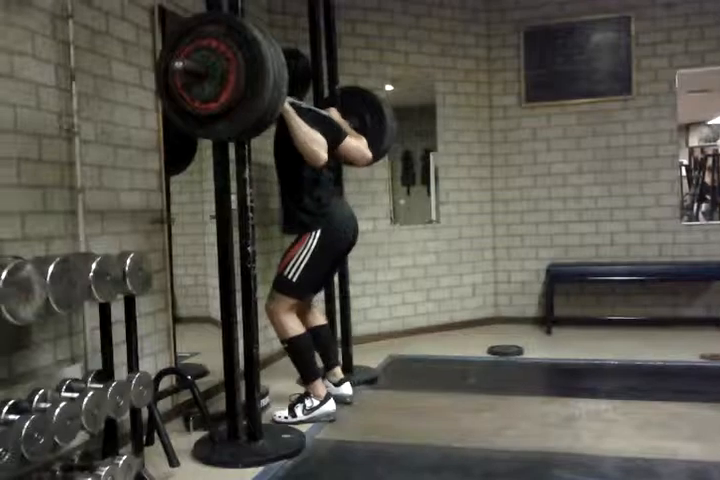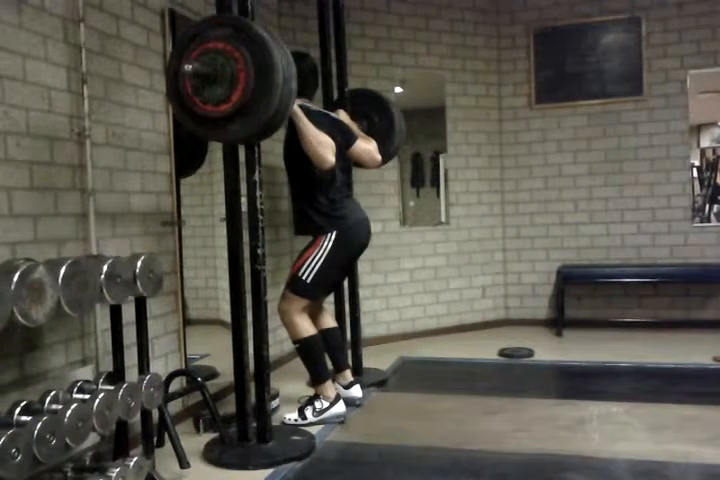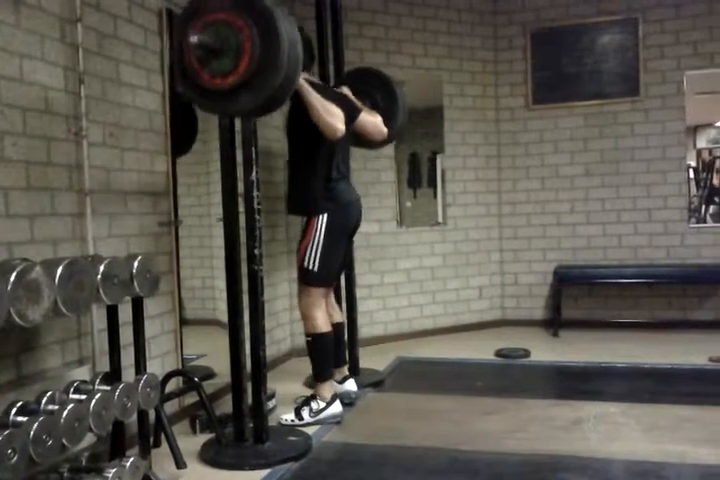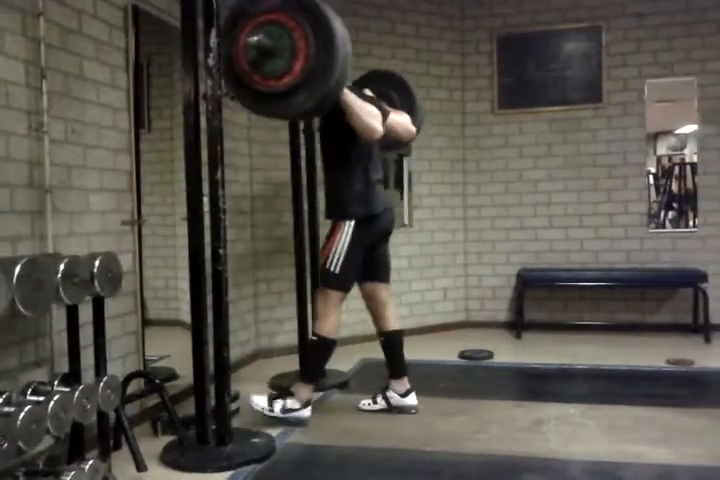
dt=0.7s
person 1, frame 1
left shoulder: (298, 117)
right shoulder: (318, 117)
left elbow: (318, 155)
right elbow: (363, 155)
left wrist: (283, 110)
right wrist: (340, 121)
left hip: (321, 226)
right hip: (339, 221)
left knee: (280, 306)
right knee: (301, 302)
left ankle: (318, 397)
right ankle: (336, 380)
person 1, frame 2
left shoulder: (307, 120)
right shoulder: (328, 119)
left elbow: (325, 159)
right elbow: (372, 157)
left wrist: (293, 112)
right wrist: (349, 124)
left hip: (337, 228)
right hip: (352, 224)
left knee: (291, 307)
right knee: (312, 304)
left ankle: (328, 399)
right ankle: (346, 382)
person 1, frame 3
left shoulder: (308, 96)
right shoulder: (332, 95)
left elbow: (334, 128)
right elbow: (378, 130)
left wrist: (300, 85)
right wrist: (353, 100)
left hip: (327, 208)
right hip: (343, 203)
left knee: (311, 300)
right knee: (324, 295)
left ankle: (325, 398)
right ankle: (341, 378)
person 1, frame 4
left shoulder: (342, 99)
right shoulder: (358, 97)
left elbow: (373, 130)
right elbow: (408, 130)
left wrist: (339, 90)
right wrist: (379, 103)
left hip: (357, 215)
right hip: (376, 211)
left knee: (328, 303)
right knee: (379, 301)
left ankle: (300, 398)
right ankle: (400, 389)
